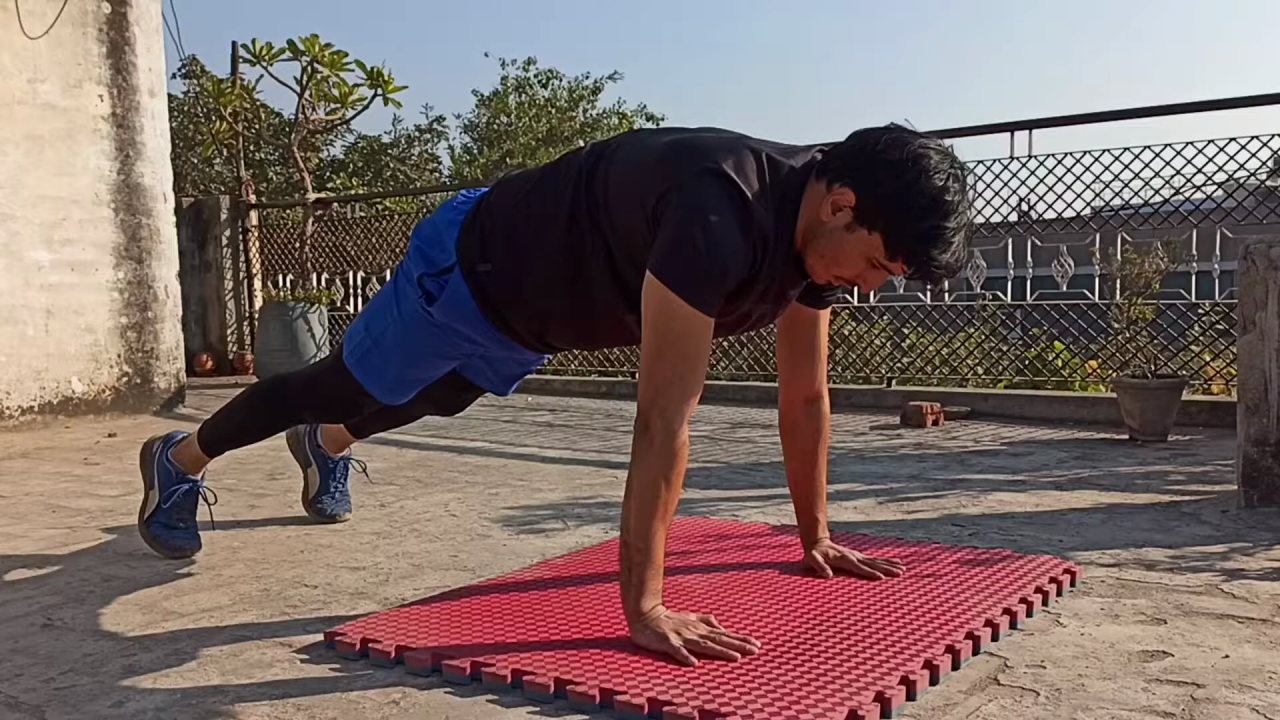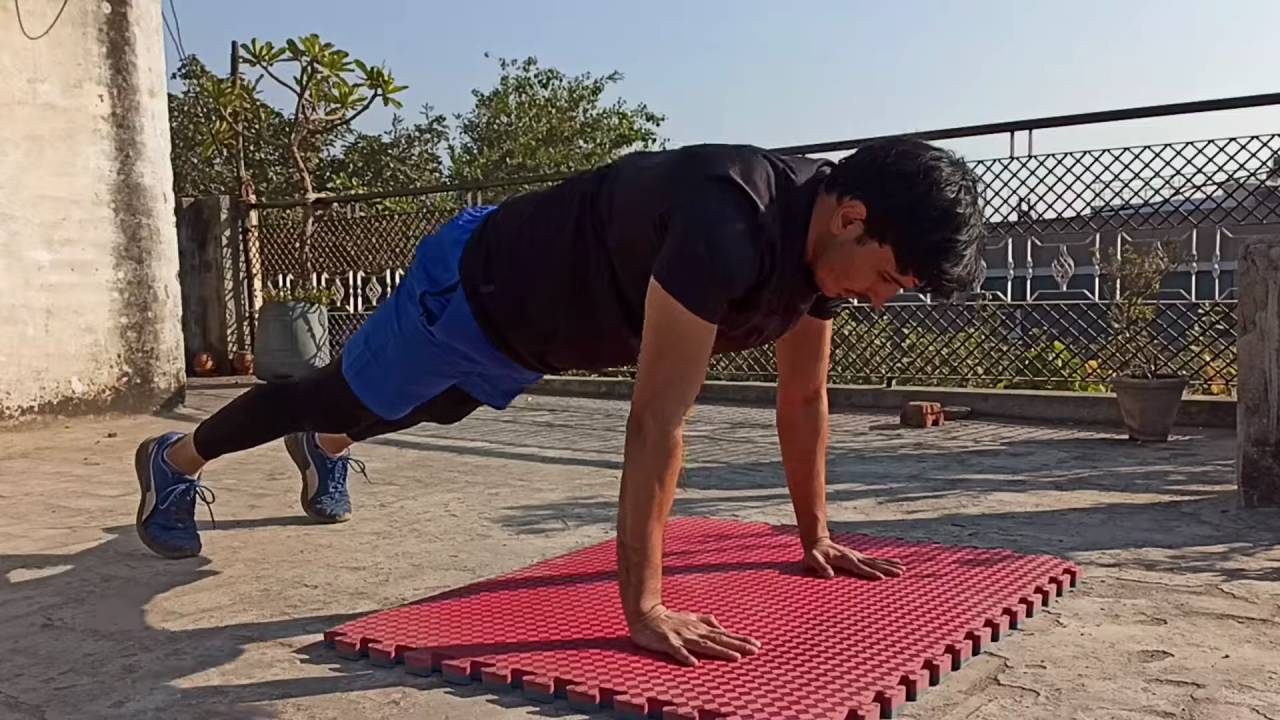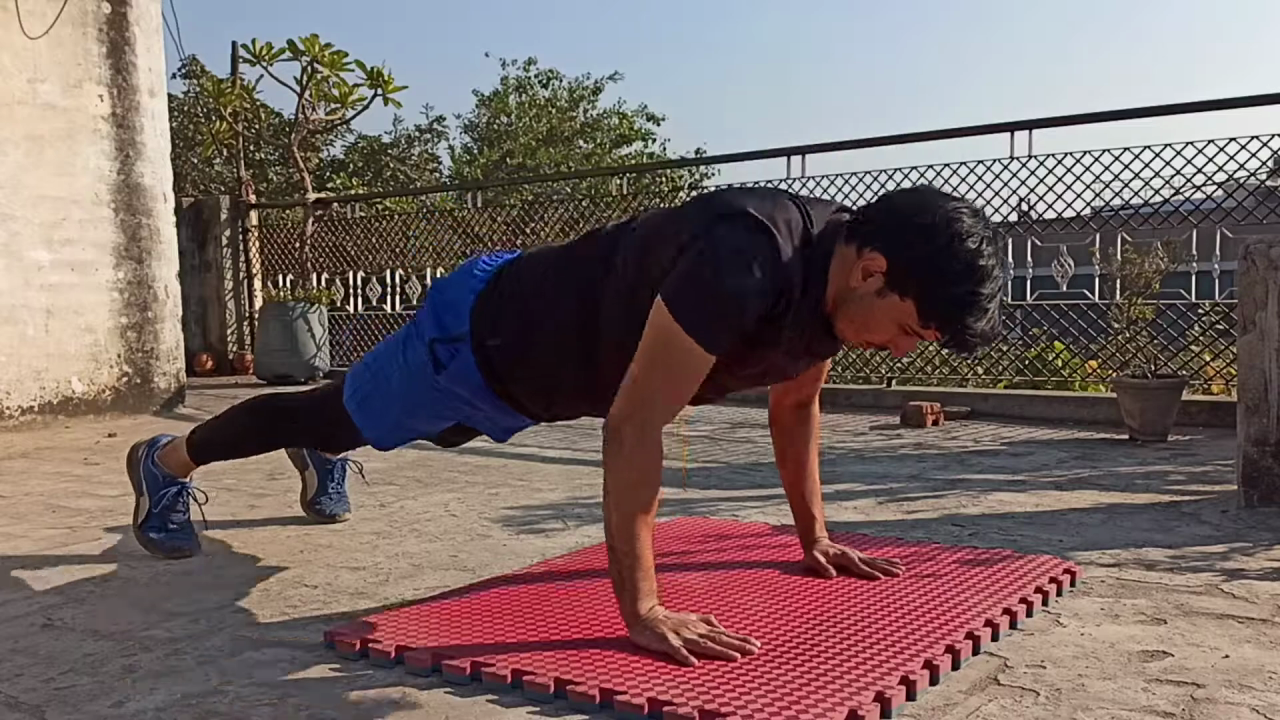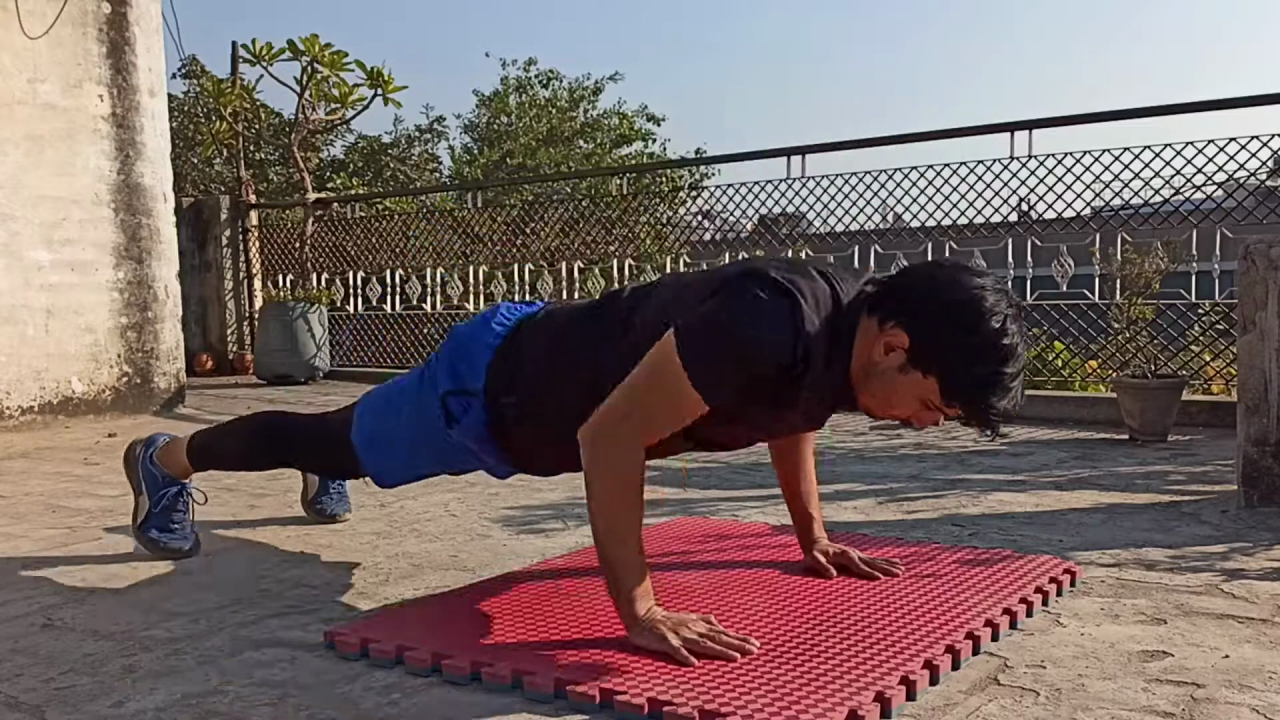
dt=0.1s
person 1, frame 1
left shoulder: (814, 232)
right shoulder: (722, 212)
left elbow: (804, 391)
right elbow: (664, 417)
left wrist: (815, 537)
right wrist: (643, 605)
left hip: (536, 306)
right hip: (472, 266)
left knee: (418, 401)
right knee: (342, 386)
left ankle: (325, 451)
right ankle: (179, 458)
person 1, frame 2
left shoulder: (822, 243)
right shoulder: (730, 221)
left elbow: (803, 396)
right elbow: (658, 420)
left wrist: (816, 538)
right wrist: (641, 605)
left hip: (536, 324)
right hip: (473, 286)
left knee: (415, 410)
right knee: (342, 396)
left ankle: (325, 450)
right ankle: (176, 460)
person 1, frame 3
left shoulder: (829, 277)
right shoulder: (749, 261)
left elbow: (793, 392)
right elbow: (635, 422)
left wrist: (813, 535)
right wrist: (640, 602)
left hip: (540, 328)
right hip: (484, 328)
left knee: (433, 430)
right knee: (338, 415)
left ankle: (317, 465)
right ankle: (168, 454)
person 1, frame 4
left shoulder: (849, 327)
right shoulder: (772, 320)
left elbow: (787, 419)
right elbow: (607, 436)
left wrist: (814, 540)
right wrist: (635, 603)
left hip: (550, 377)
right hip: (497, 382)
right knee: (345, 445)
left ankle: (321, 464)
right ankle: (167, 458)
